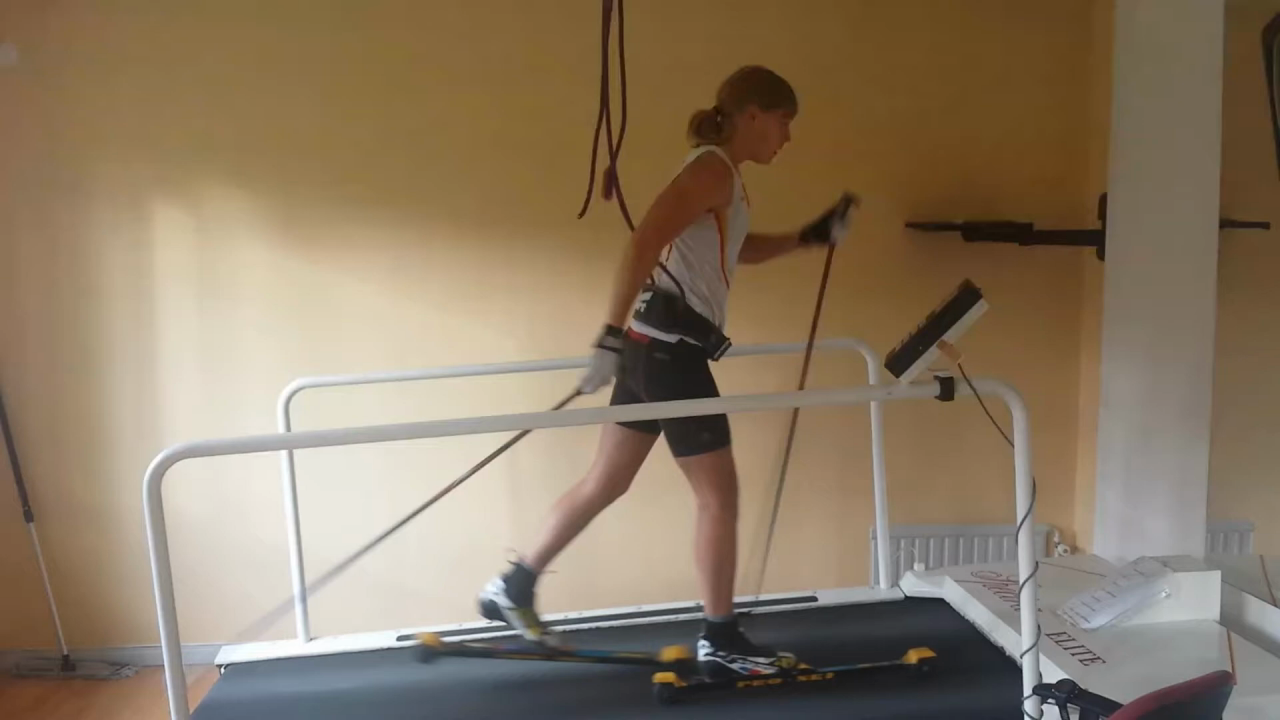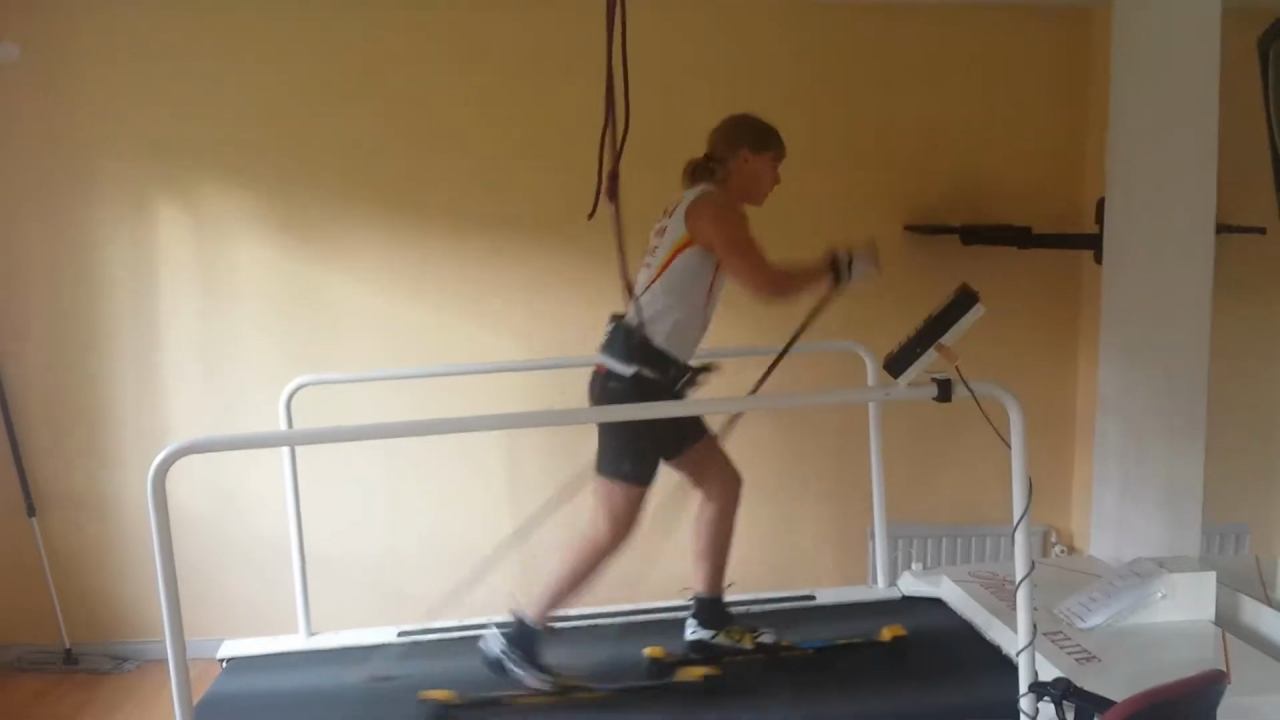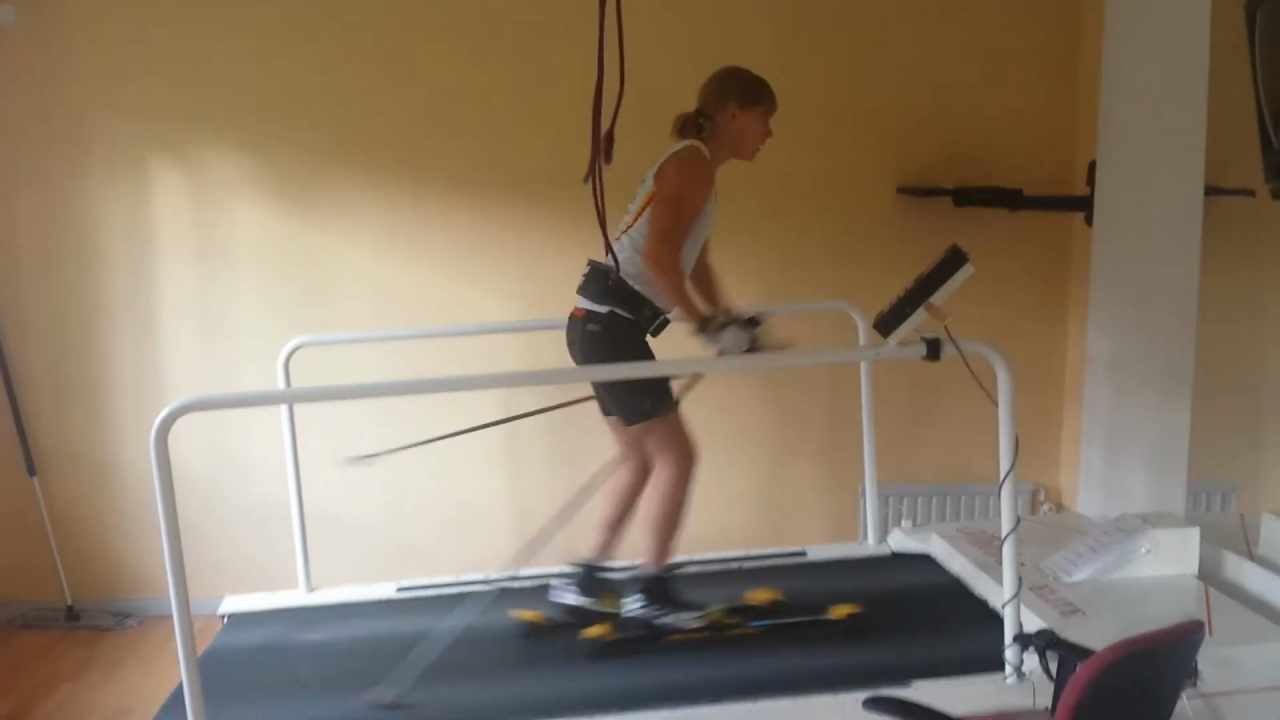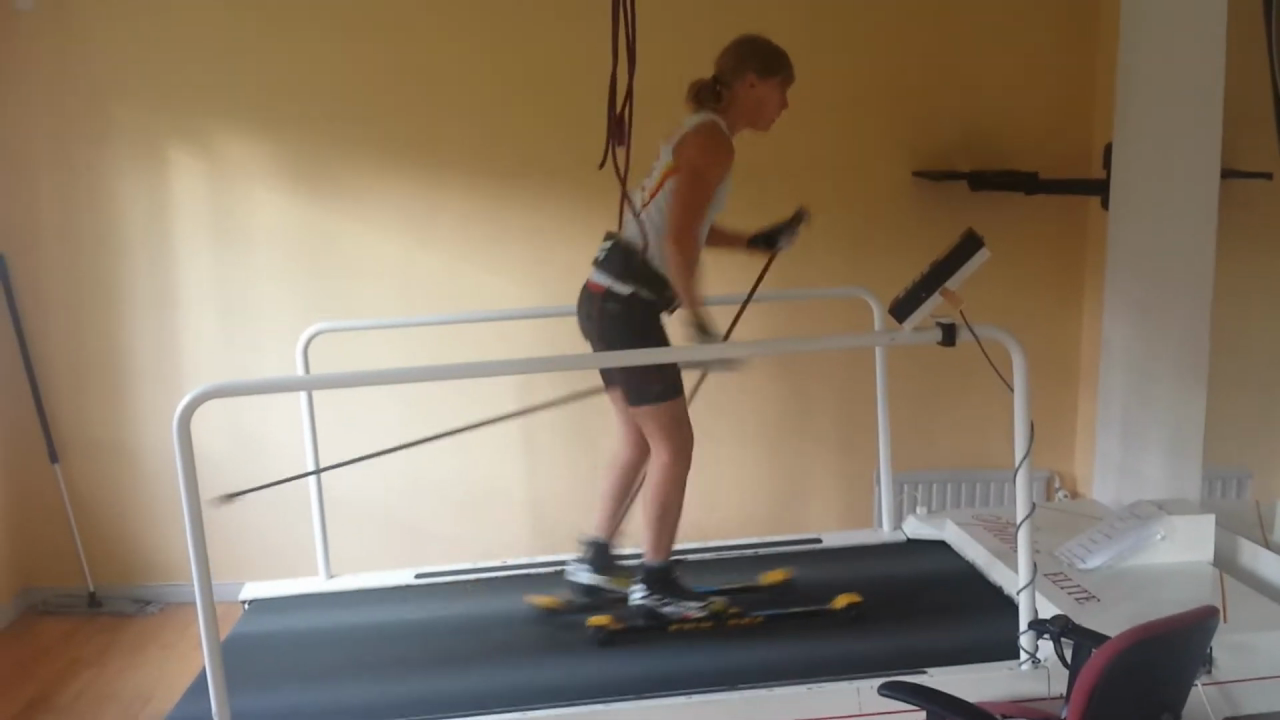
dt=0.5s
person 1, frame 1
left shoulder: (716, 172)
right shoulder: (713, 170)
left elbow: (735, 248)
right elbow: (642, 244)
left wrist: (813, 235)
right wrist: (612, 336)
left hip: (652, 348)
right hip: (669, 351)
left knee: (605, 481)
right knee: (718, 495)
left ankle: (515, 587)
right ankle: (720, 641)
person 1, frame 2
left shoulder: (690, 208)
right shoulder: (715, 207)
right elbow: (767, 284)
right wrist: (836, 267)
left hip: (649, 379)
right hip: (635, 384)
left knee: (724, 487)
right knee: (611, 528)
left ankle: (708, 619)
right ankle: (519, 637)
person 1, frame 3
left shoulder: (700, 168)
right shoulder: (692, 163)
left elbow: (695, 263)
right elbow: (658, 255)
left wrist: (731, 322)
right wrist: (710, 324)
left hip: (607, 326)
right hip: (606, 326)
left knee: (642, 460)
right knee: (676, 459)
left ankle: (584, 577)
right ankle: (651, 594)
person 1, frame 4
left shoulder: (703, 136)
right shoulder: (710, 140)
right elbow: (677, 237)
left wrist: (758, 241)
right wrist: (702, 324)
left hip: (616, 300)
right hip: (623, 303)
left knee: (643, 438)
right knee: (672, 445)
left ankle: (596, 557)
right ankle: (655, 584)
